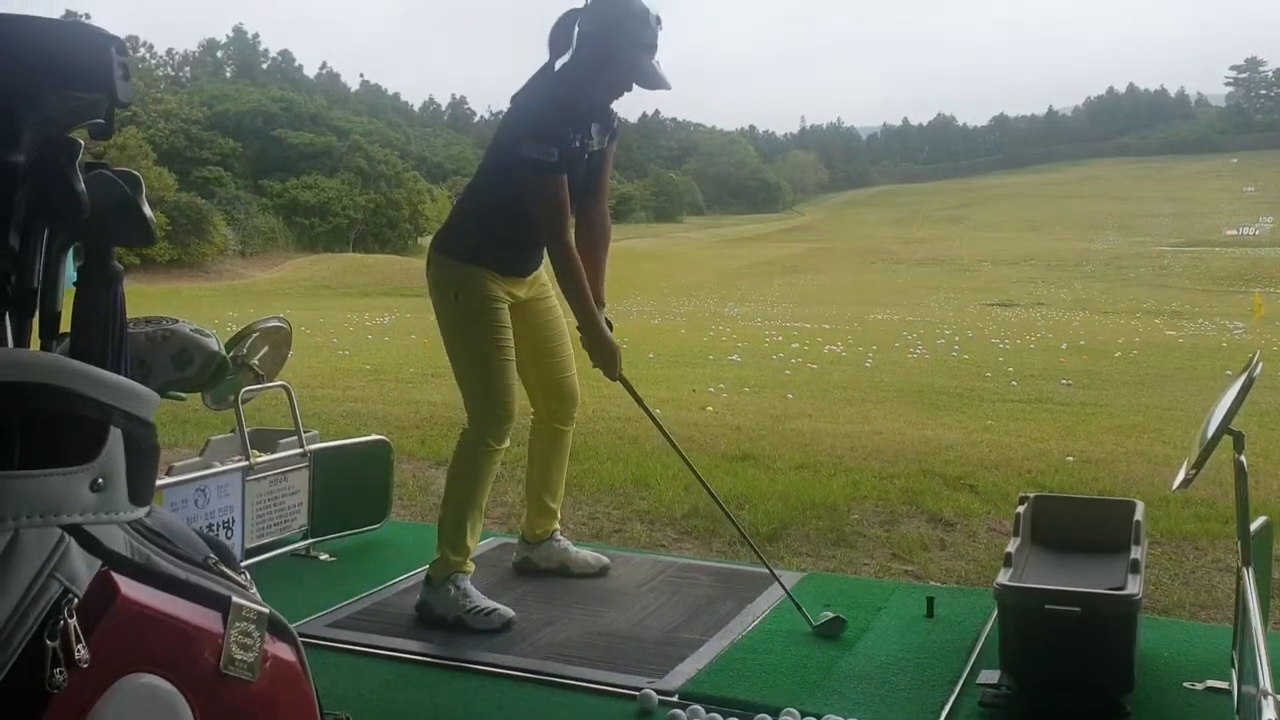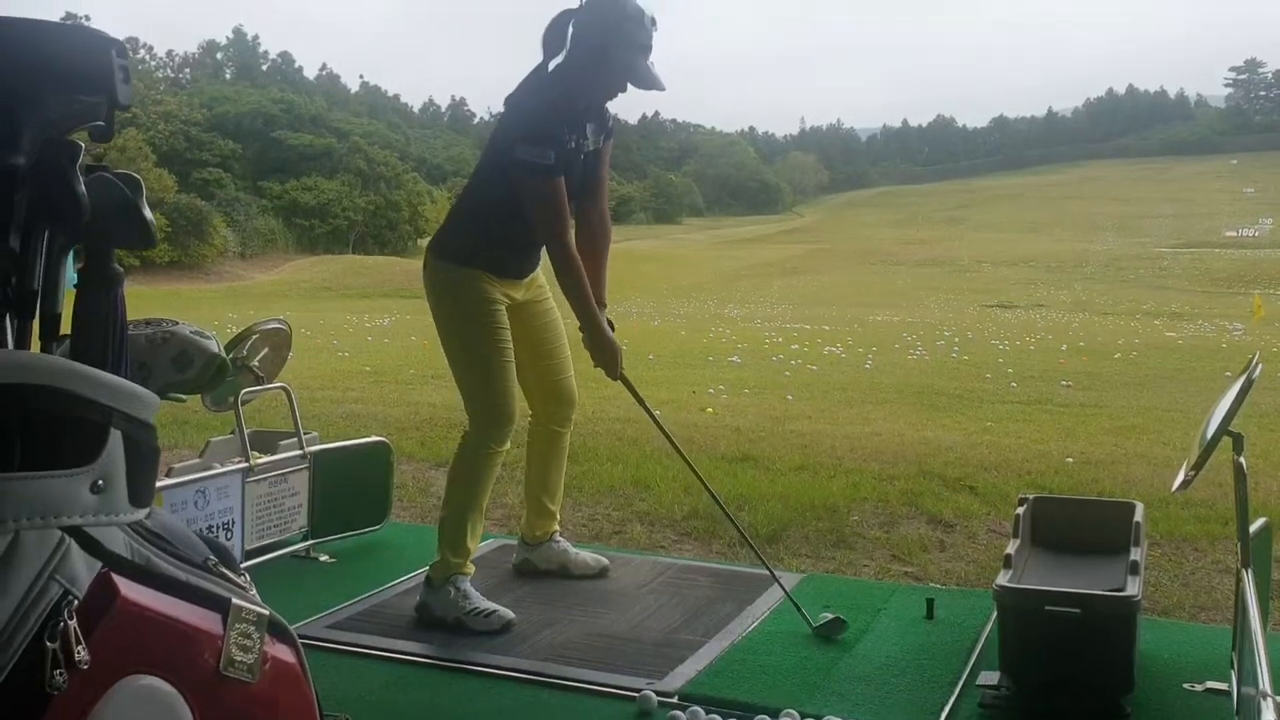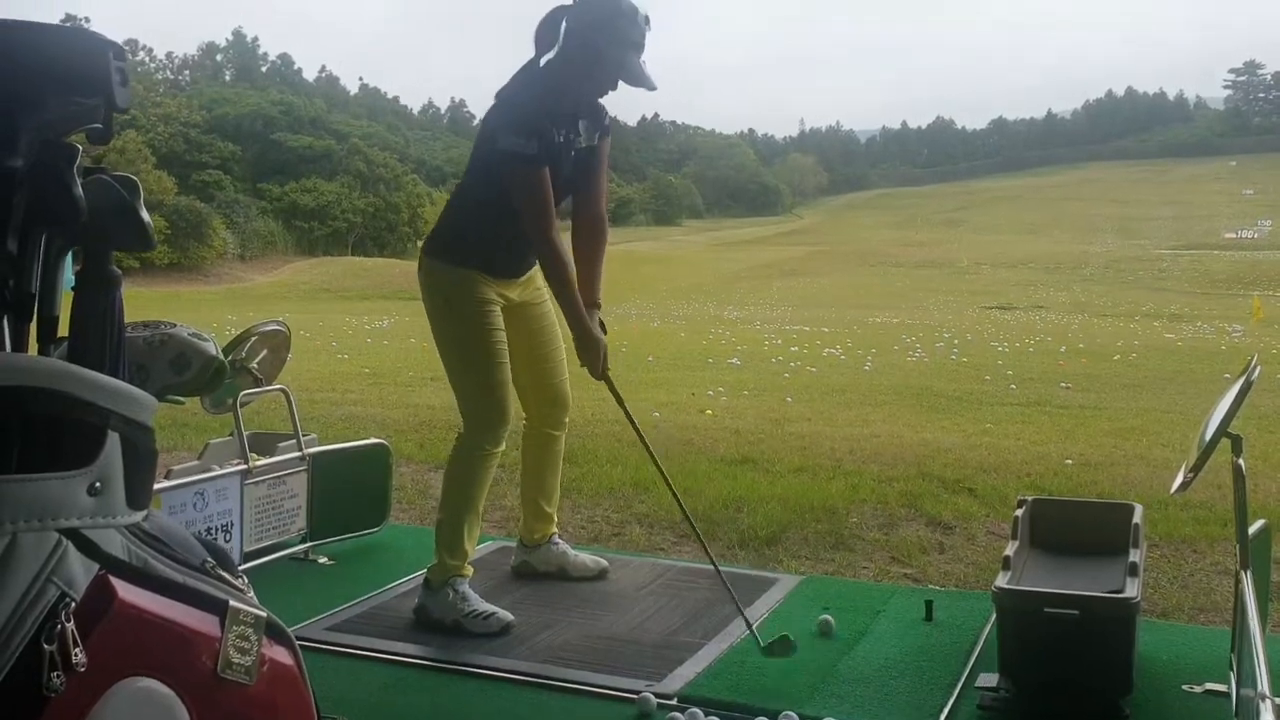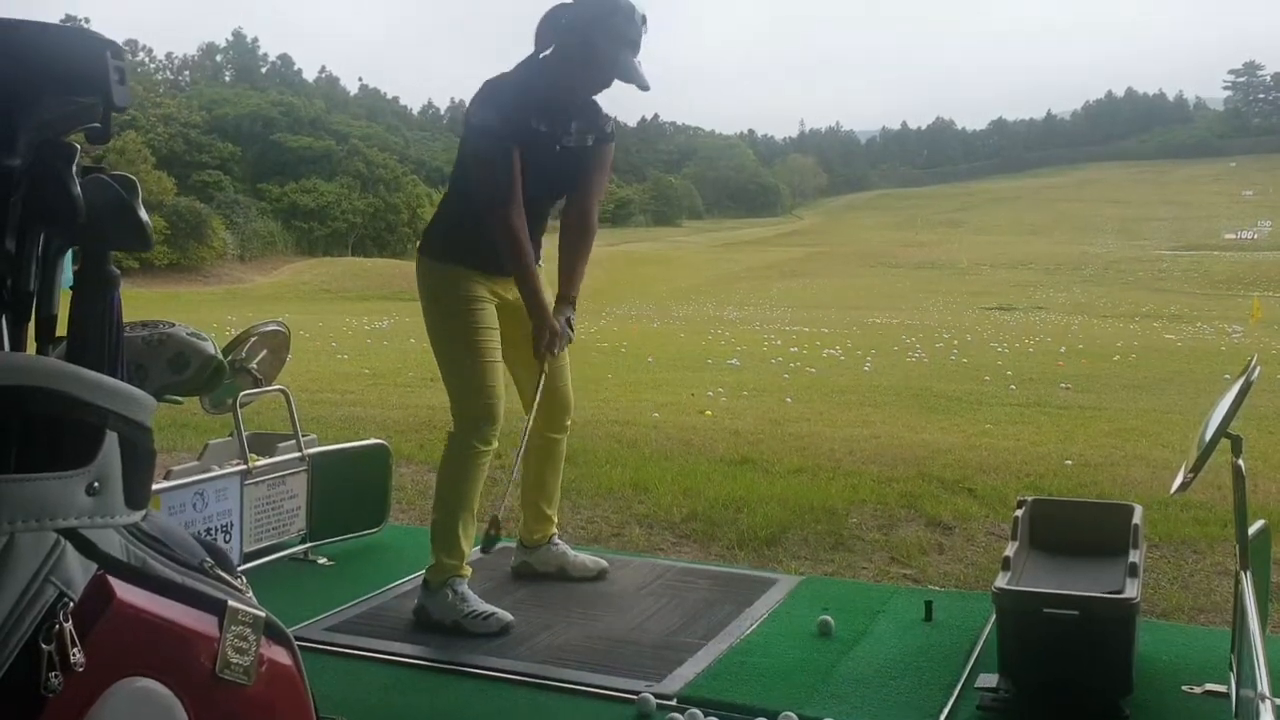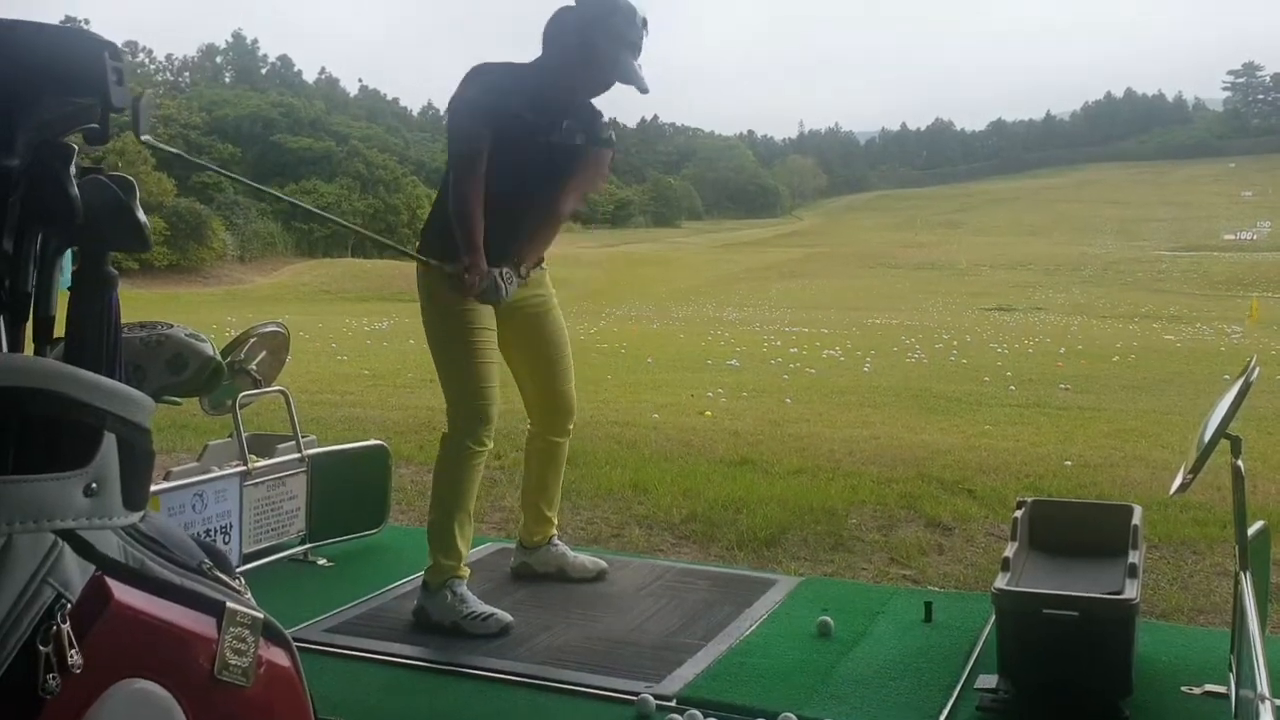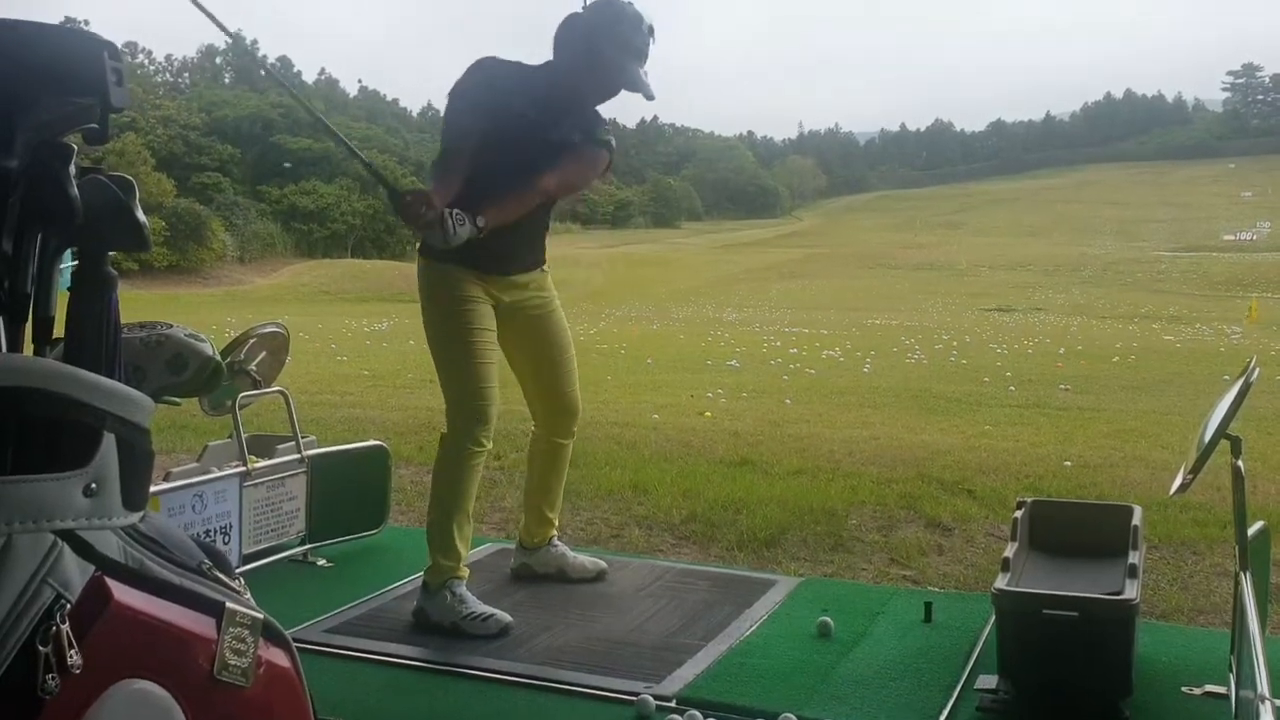
dt=0.2s
person 1, frame 1
left shoulder: (600, 120)
right shoulder: (540, 119)
left elbow: (594, 219)
right elbow: (559, 236)
left wrist: (599, 310)
right wrist: (594, 329)
left hip: (524, 272)
right hip: (469, 271)
left knee: (561, 402)
right knee: (494, 418)
left ankle: (540, 538)
right ankle: (446, 581)
person 1, frame 2
left shoulder: (595, 120)
right shoulder: (534, 121)
left elbow: (595, 219)
right elbow: (560, 237)
left wrist: (601, 310)
right wrist: (595, 330)
left hip: (522, 273)
right hip: (466, 273)
left knee: (559, 404)
right knee: (495, 420)
left ankle: (539, 539)
right ankle: (445, 582)
person 1, frame 3
left shoulder: (592, 119)
right shoulder: (520, 114)
left elbow: (591, 217)
right elbow: (543, 231)
left wrist: (593, 310)
right wrist: (580, 327)
left hip: (520, 275)
right hip: (461, 273)
left knee: (552, 407)
right knee: (489, 421)
left ankle: (537, 541)
right ankle: (443, 585)
person 1, frame 4
left shoulder: (595, 125)
right shoulder: (502, 99)
left elbow: (581, 219)
right elbow: (506, 210)
left wrist: (566, 306)
right wrist: (538, 309)
left hip: (518, 275)
right hip: (457, 270)
left knee: (556, 409)
right knee: (481, 419)
left ankle: (538, 542)
right ankle: (442, 585)
person 1, frame 5
left shoulder: (593, 132)
right shoulder: (489, 85)
left elbow: (558, 207)
right elbow: (467, 177)
left wrist: (509, 271)
right wrist: (472, 257)
left hip: (520, 275)
right hip: (454, 269)
left knee: (557, 412)
right knee: (475, 420)
left ankle: (537, 544)
right ankle: (441, 587)
person 1, frame 6
left shoulder: (595, 139)
right shoulder: (491, 80)
left elbow: (539, 189)
right elbow: (454, 156)
left wrist: (469, 222)
right wrist: (434, 199)
left hip: (528, 276)
right hip: (456, 272)
left knee: (561, 412)
right knee: (474, 420)
left ankle: (538, 544)
right ankle: (441, 587)
